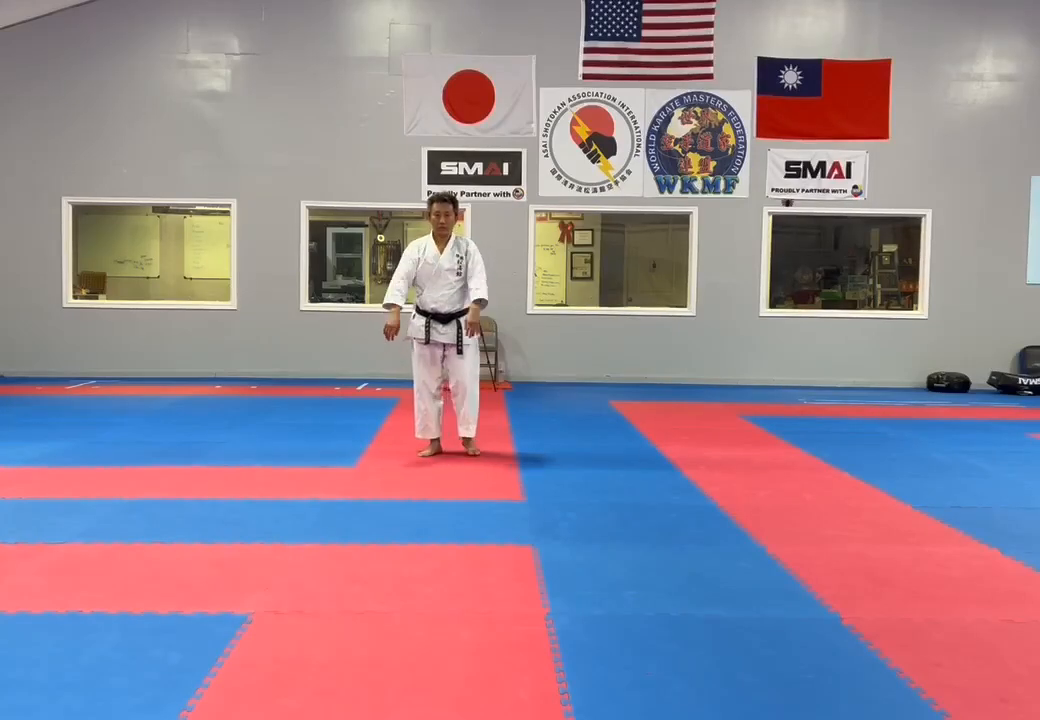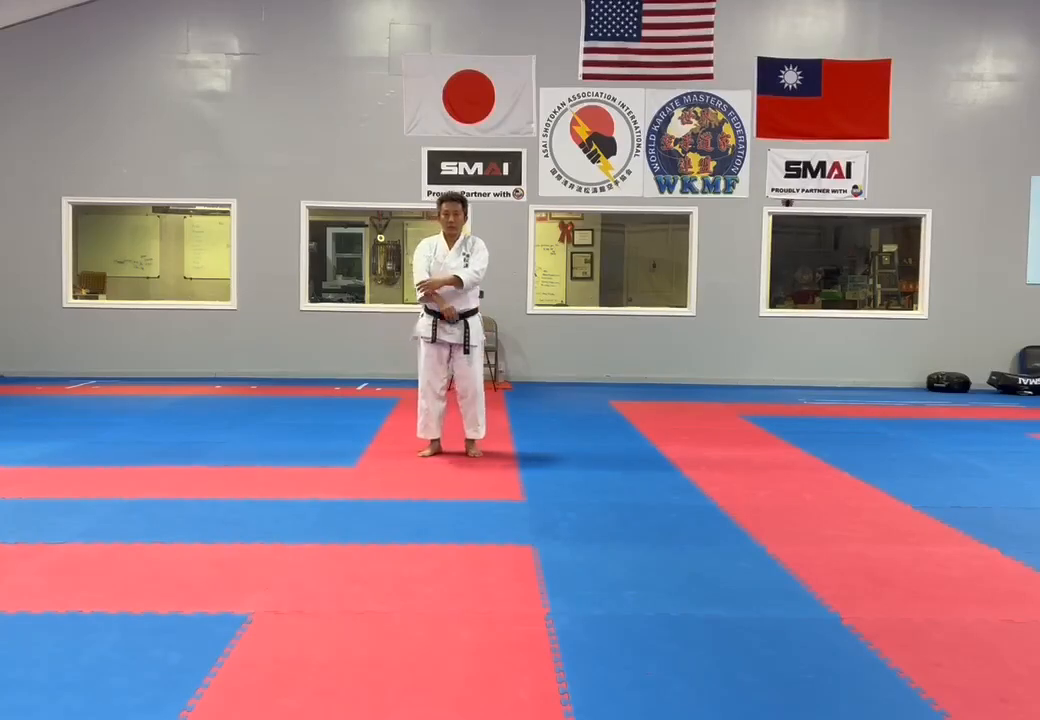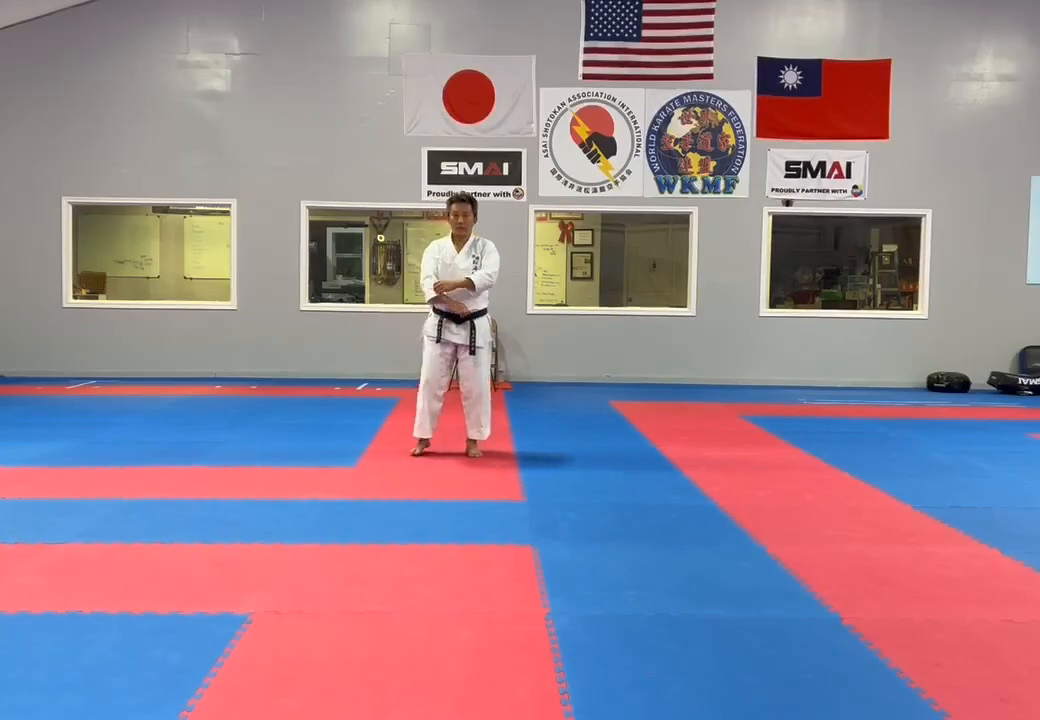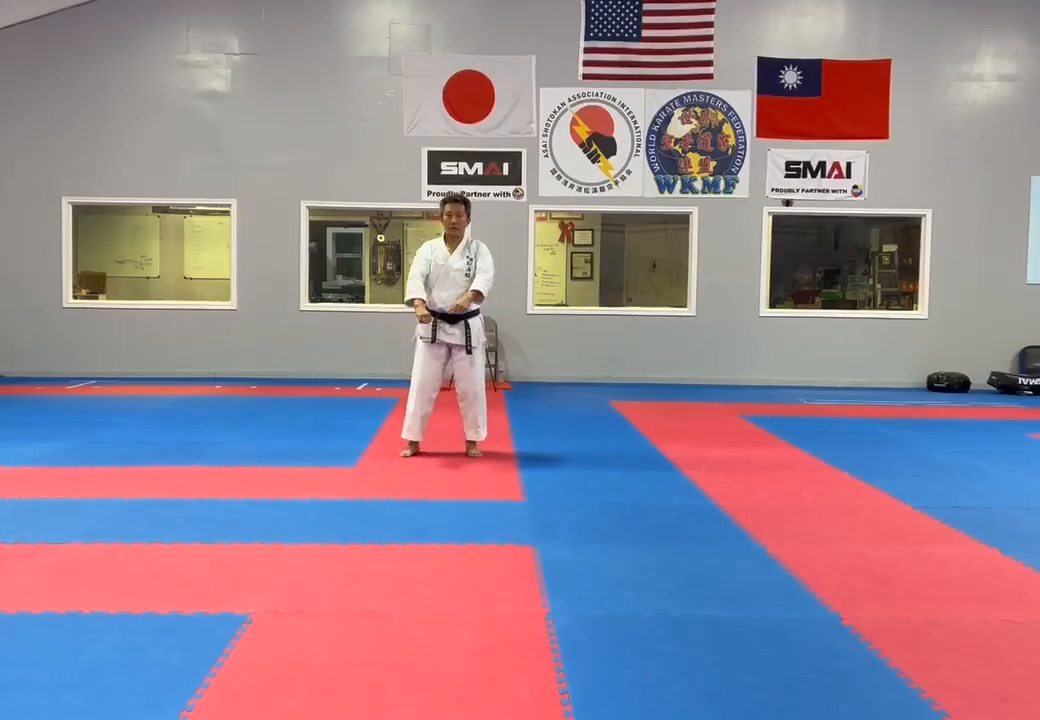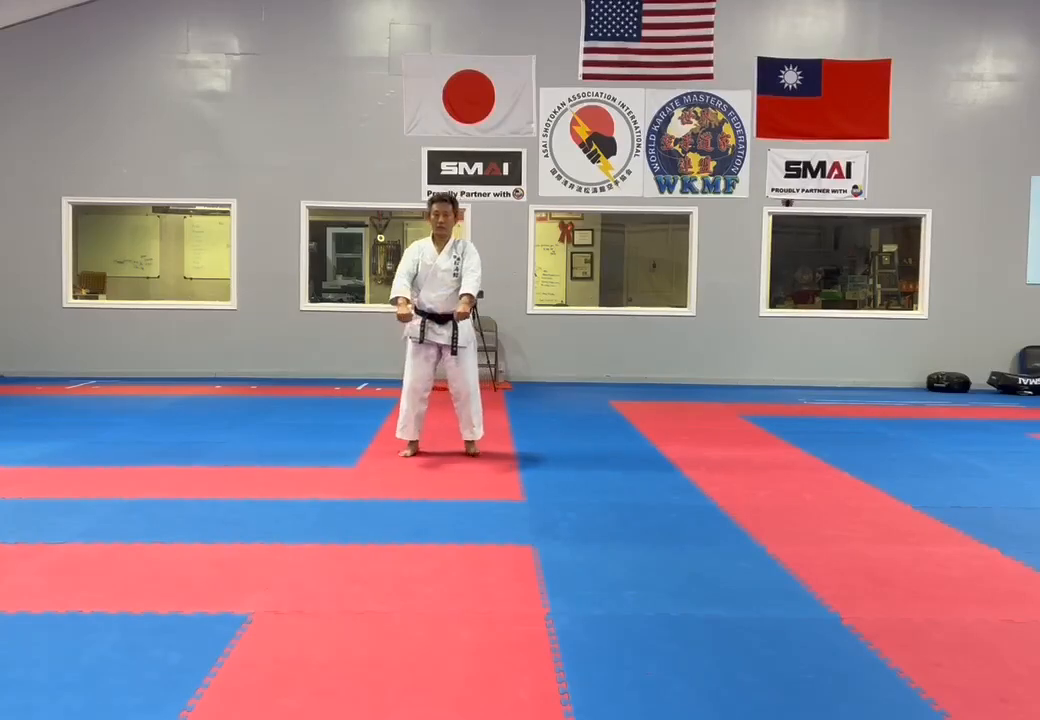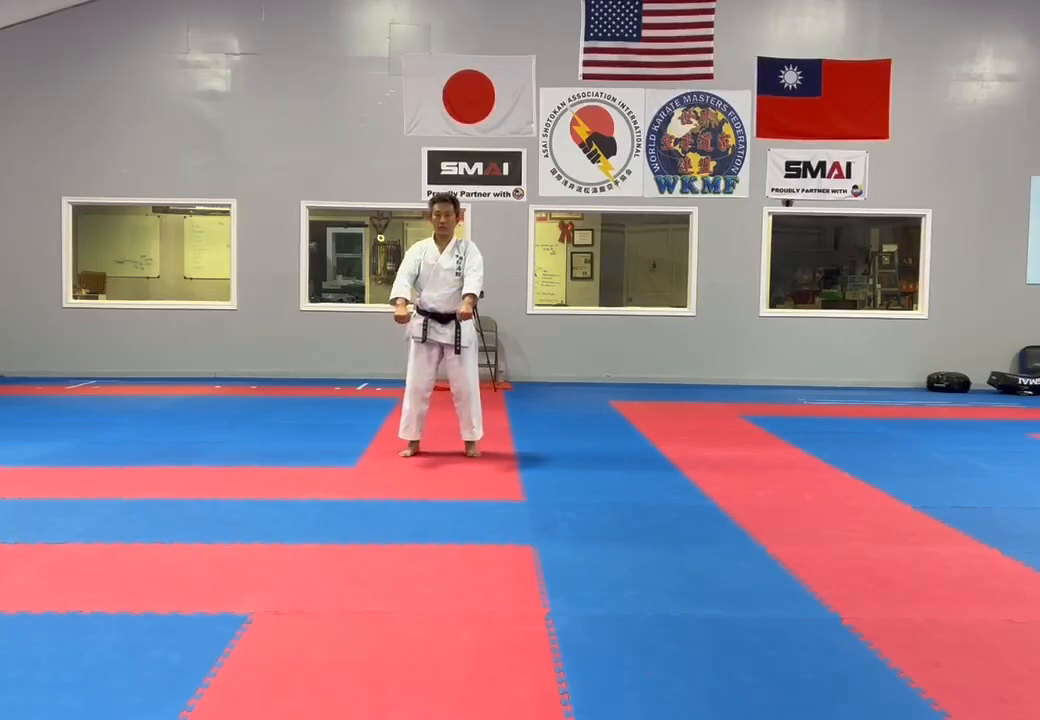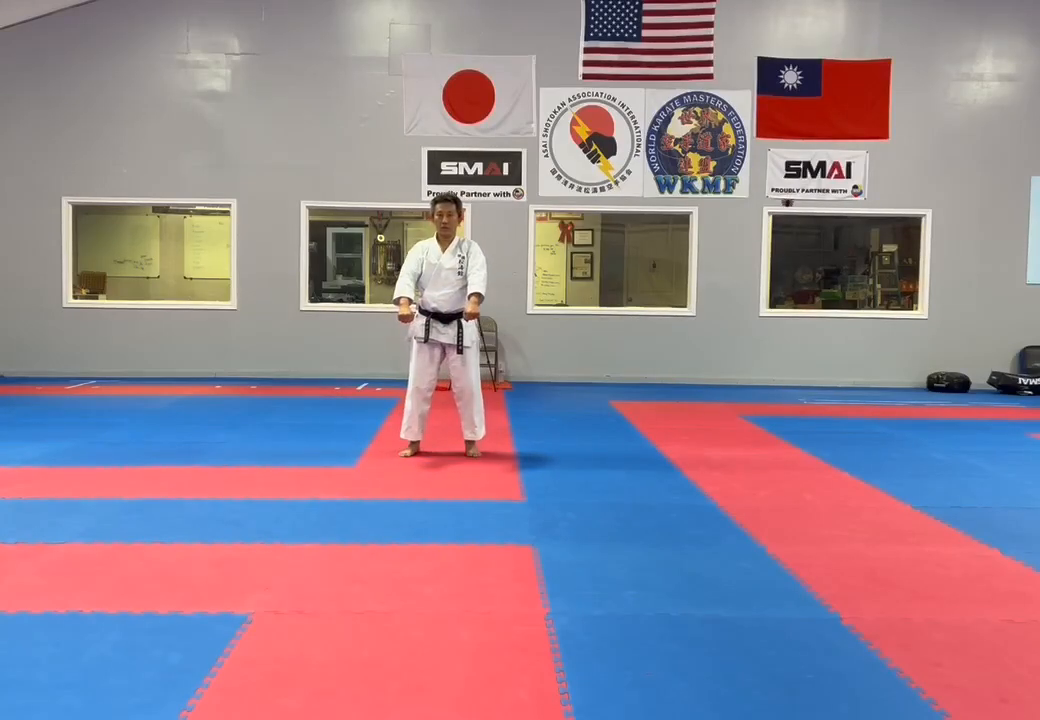
dt=0.3s
person 1, frame 1
left shoulder: (468, 247)
right shoulder: (416, 248)
left elbow: (478, 279)
right elbow: (400, 280)
left wrist: (475, 311)
right wrist: (394, 313)
left hip: (460, 325)
right hip: (426, 325)
left knee: (464, 383)
right knee: (426, 384)
left ankle: (467, 437)
right ankle: (434, 440)
person 1, frame 2
left shoulder: (476, 246)
right shoulder: (427, 246)
left elbow: (474, 273)
right elbow: (421, 278)
left wrist: (441, 281)
right wrist: (441, 303)
left hip: (467, 325)
right hip: (434, 324)
left knee: (471, 385)
right knee: (431, 384)
left ankle: (472, 439)
right ankle: (433, 440)
person 1, frame 3
left shoulder: (486, 247)
right shoulder: (436, 248)
left elbow: (488, 275)
right elbow: (428, 280)
left wrist: (455, 284)
right wrist: (451, 302)
left hip: (474, 326)
right hip: (440, 324)
left knee: (475, 385)
right knee: (431, 382)
left ankle: (473, 440)
right ankle: (423, 438)
person 1, frame 4
left shoulder: (478, 249)
right shoulder: (428, 249)
left elbow: (485, 278)
right elbow: (415, 279)
left wrist: (468, 298)
right wrist: (419, 306)
left hip: (467, 326)
right hip: (433, 326)
left knee: (471, 386)
right knee: (423, 384)
left ankle: (472, 441)
right ankle: (413, 440)
person 1, frame 5
left shoulder: (466, 249)
right shoulder: (416, 249)
left elbow: (472, 279)
right elbow: (403, 278)
left wrist: (465, 304)
right wrist: (402, 304)
left hip: (457, 326)
right hip: (423, 326)
left knee: (465, 385)
right knee: (415, 385)
left ankle: (471, 439)
right ankle: (412, 441)
person 1, frame 6
left shoulder: (468, 249)
right shoulder: (418, 250)
left elbow: (474, 278)
right elbow: (404, 278)
left wrist: (468, 304)
right wrist: (401, 305)
left hip: (458, 326)
right hip: (425, 325)
left knee: (465, 386)
right knee: (417, 385)
left ankle: (471, 440)
right ankle: (413, 441)
person 1, frame 7
left shoulder: (470, 249)
right shoulder: (420, 249)
left elbow: (477, 278)
right elbow: (407, 277)
left wrist: (474, 303)
right wrist: (404, 305)
left hip: (460, 326)
right hip: (426, 325)
left knee: (467, 385)
right knee: (419, 384)
left ankle: (471, 440)
right ankle: (413, 441)
